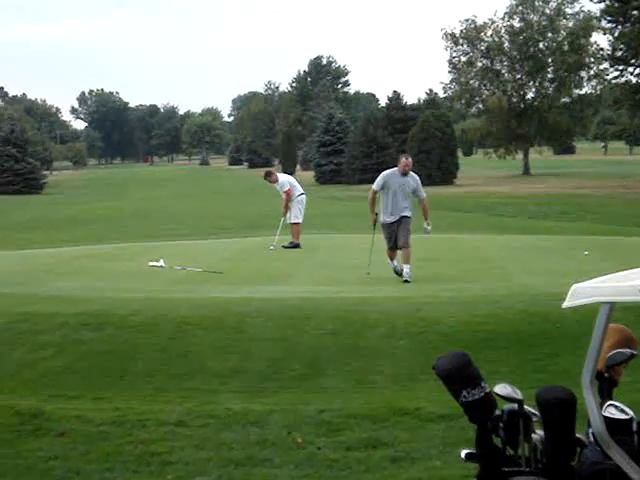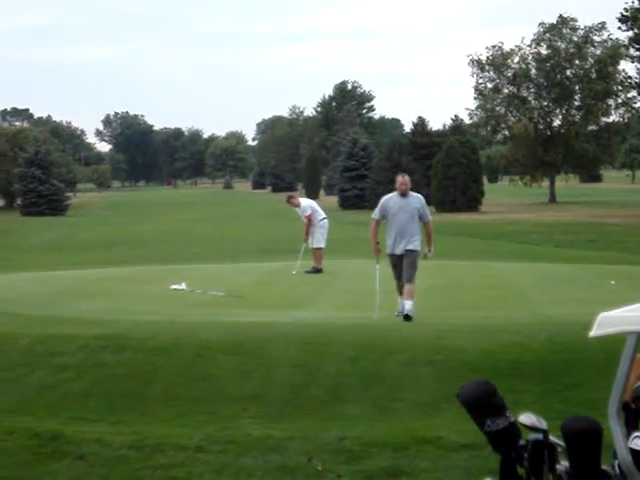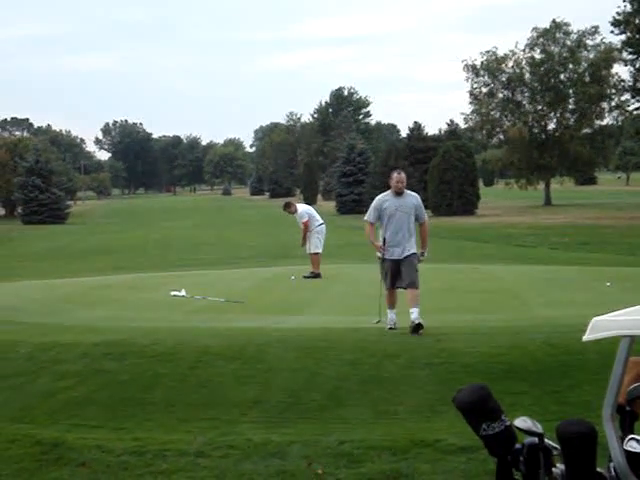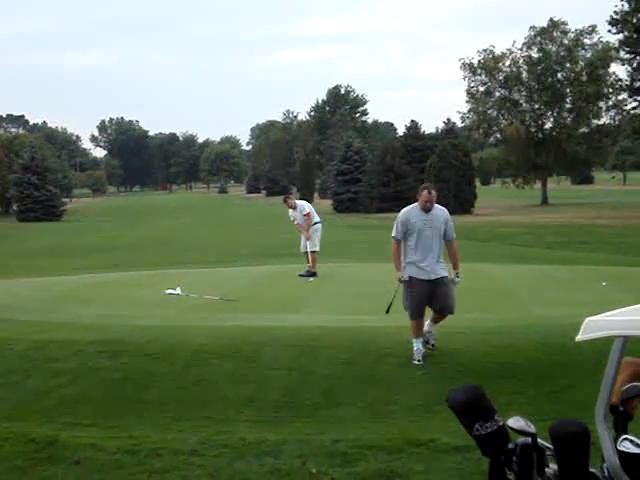
dt=1s
person 1, frame 1
left shoulder: (415, 179)
right shoulder: (386, 175)
left elbow: (422, 201)
right elbow: (373, 193)
left wrist: (427, 221)
right wrist: (373, 213)
left hip: (404, 216)
right hip: (387, 218)
left knee: (404, 243)
right knee: (392, 247)
left ankle: (406, 272)
right ankle: (392, 262)
person 1, frame 2
left shoulder: (419, 200)
right shoulder: (386, 200)
left elbow: (427, 223)
right elbow: (376, 222)
left wrist: (430, 246)
right wrist: (375, 243)
left hip: (412, 246)
right hip: (393, 247)
left knee: (408, 277)
right knee: (400, 279)
left ankle: (408, 309)
right ankle: (403, 303)
person 1, frame 3
left shoulder: (415, 199)
right shoulder: (380, 200)
left elbow: (423, 224)
right elbow: (369, 224)
left wrist: (424, 249)
right wrist: (375, 243)
left hip: (409, 251)
right hip: (388, 252)
left knee: (411, 283)
right knee: (391, 287)
left ankle: (414, 318)
right ankle: (391, 317)
person 1, frame 4
left shoulder: (443, 214)
right shoulder: (406, 215)
left elbow: (450, 243)
right elbow: (396, 242)
left wrist: (456, 269)
right wrist: (398, 269)
left hip: (439, 273)
right hip: (414, 274)
left knee: (445, 308)
right knee: (416, 314)
left ankle: (429, 328)
right ankle: (418, 348)
